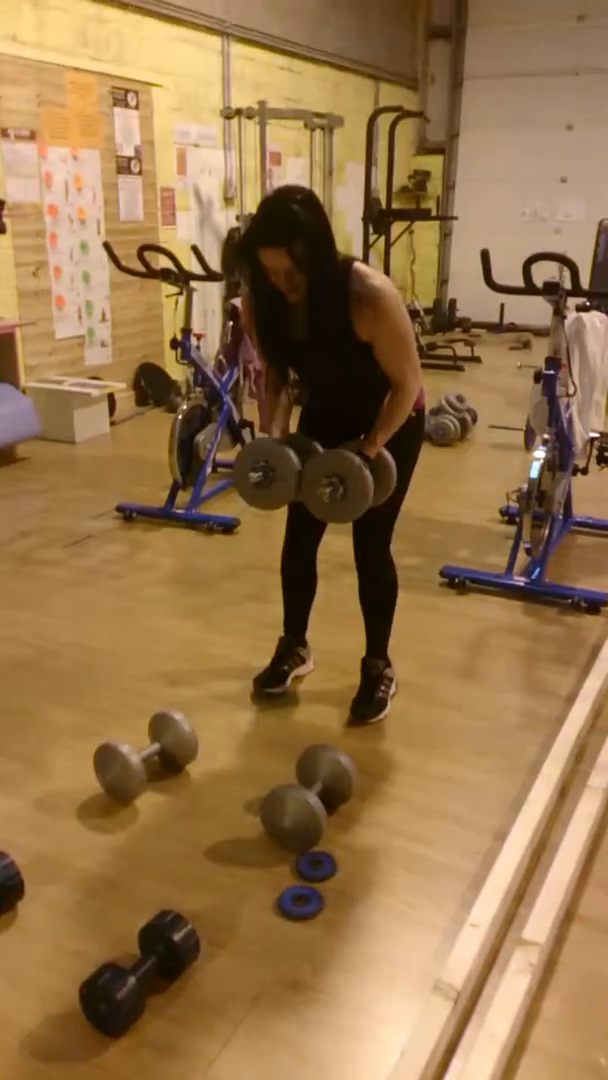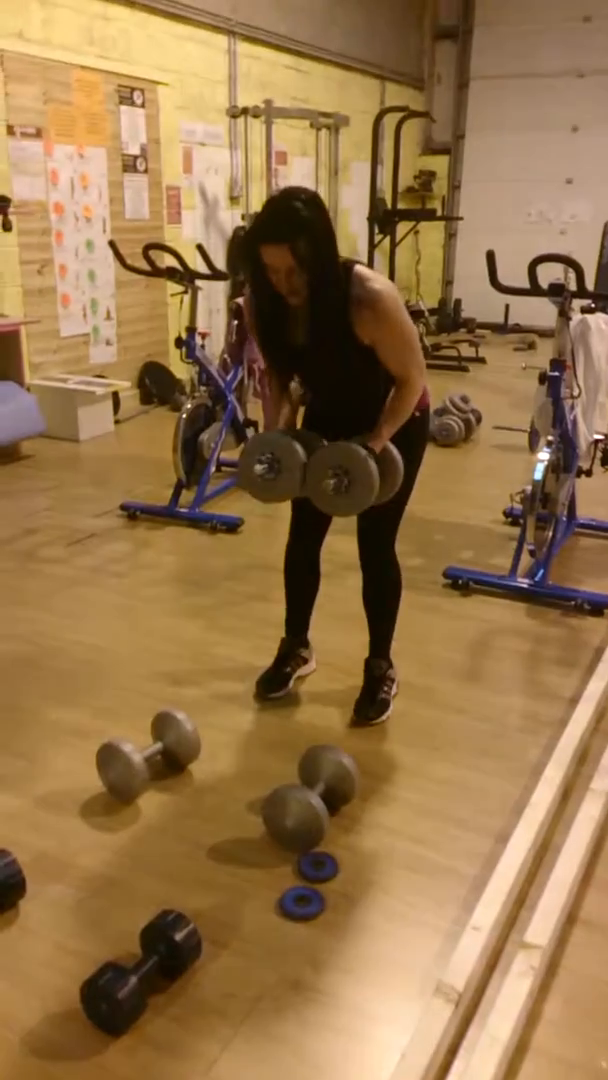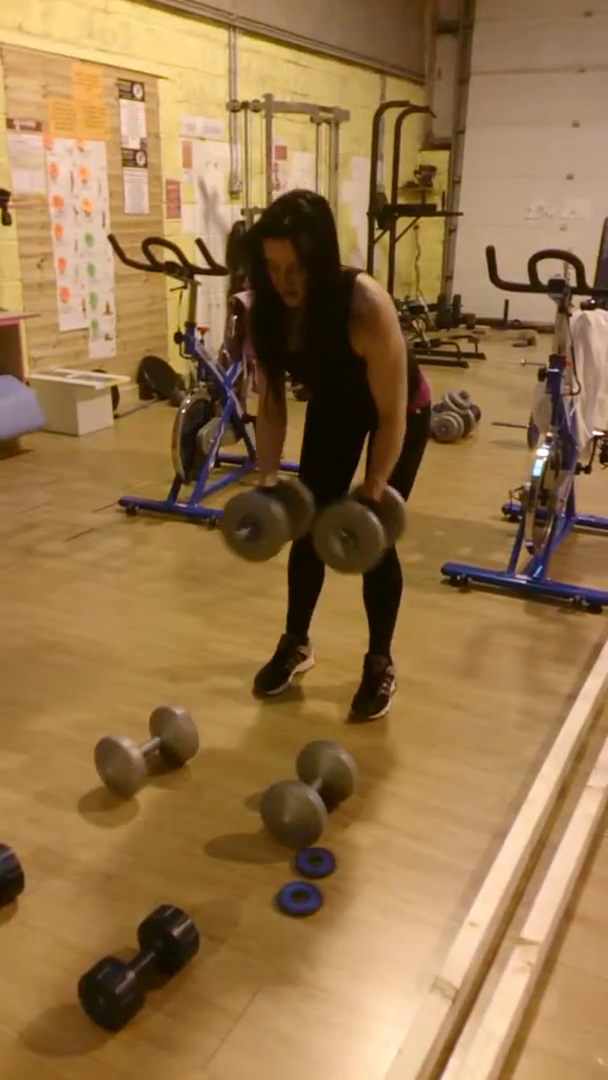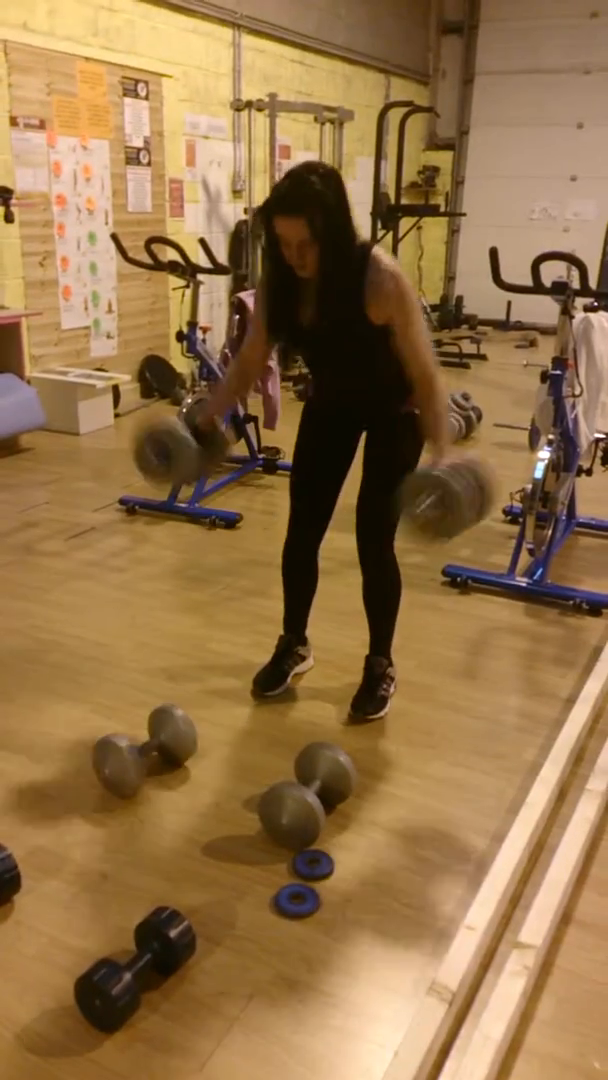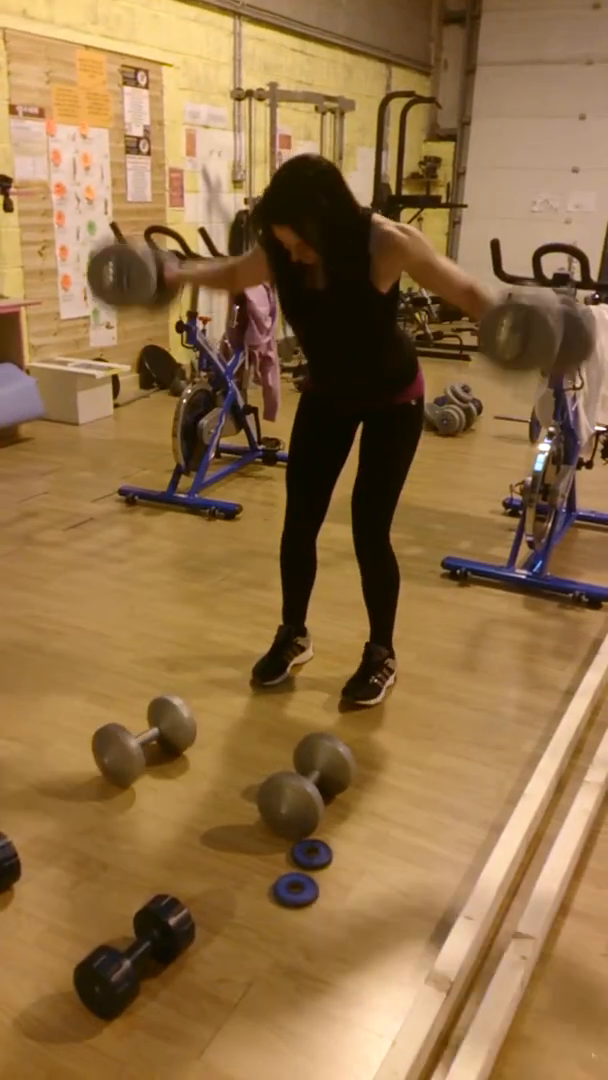
dt=0.2s
person 1, frame 1
left shoulder: (369, 295)
right shoulder: (259, 300)
left elbow: (407, 383)
right elbow: (275, 373)
left wrist: (369, 451)
right wrist: (274, 435)
left hip: (391, 420)
right hip: (324, 416)
left knee: (370, 543)
right knee: (299, 535)
left ankle: (379, 666)
right ankle: (293, 647)
person 1, frame 2
left shoulder: (369, 298)
right shoulder: (262, 302)
left elbow: (412, 377)
right elbow: (278, 376)
left wrist: (374, 443)
right wrist: (278, 435)
left hip: (394, 418)
right hip: (327, 415)
left knee: (375, 542)
right knee: (303, 535)
left ankle: (381, 668)
right ankle: (295, 648)
person 1, frame 3
left shoulder: (367, 308)
right shoulder: (266, 307)
left elbow: (391, 413)
right elbow: (271, 396)
left wrist: (372, 495)
right wrist: (268, 474)
left hip: (399, 414)
right hip: (331, 413)
right knee: (308, 531)
left ankle: (380, 664)
right ankle: (295, 644)
person 1, frame 4
left shoulder: (381, 278)
right shoulder: (278, 280)
left elbow: (425, 371)
right elbow: (250, 359)
left wrist: (441, 453)
right wrist: (208, 415)
left hip: (394, 410)
right hip: (327, 408)
left knee: (373, 538)
right knee: (301, 531)
left ankle: (381, 664)
right ankle: (293, 645)
person 1, frame 5
left shoulder: (385, 242)
right shoulder: (280, 253)
left elbow: (463, 289)
right elbow: (233, 273)
right wrist: (175, 273)
left hip: (392, 399)
right hip: (325, 394)
left knee: (369, 530)
right knee: (300, 520)
left ankle: (381, 655)
right ankle: (293, 635)
